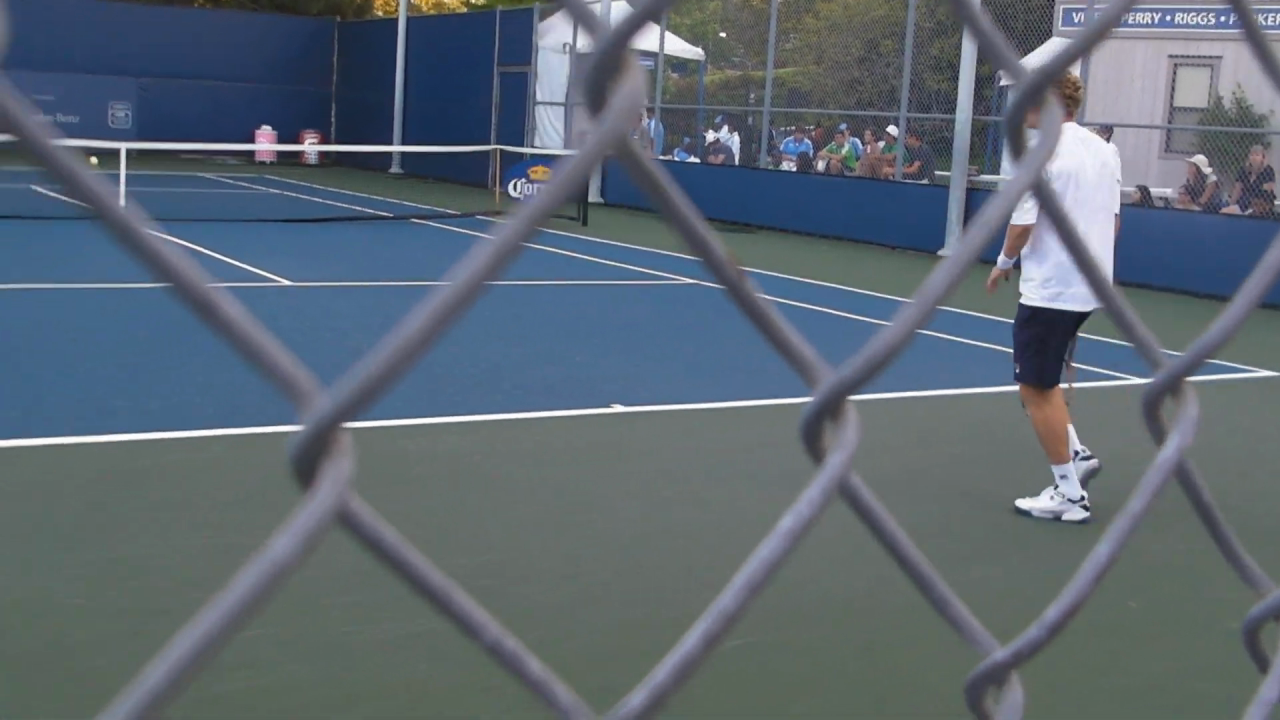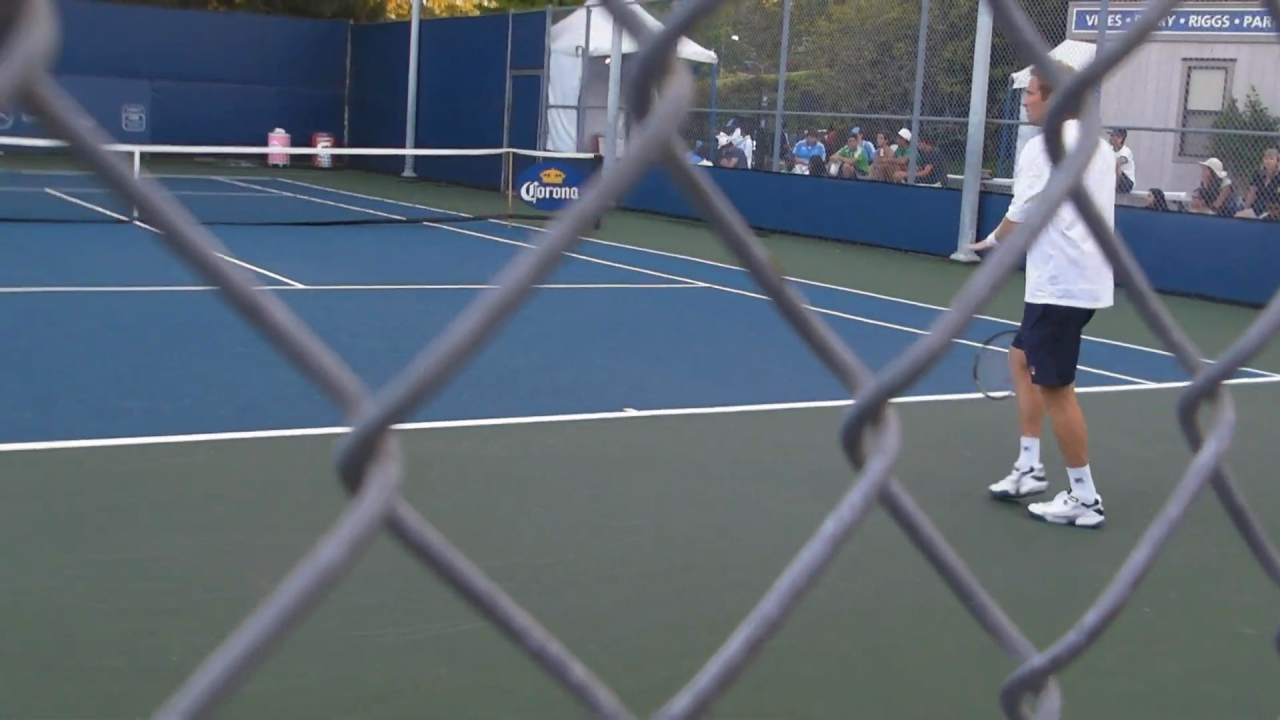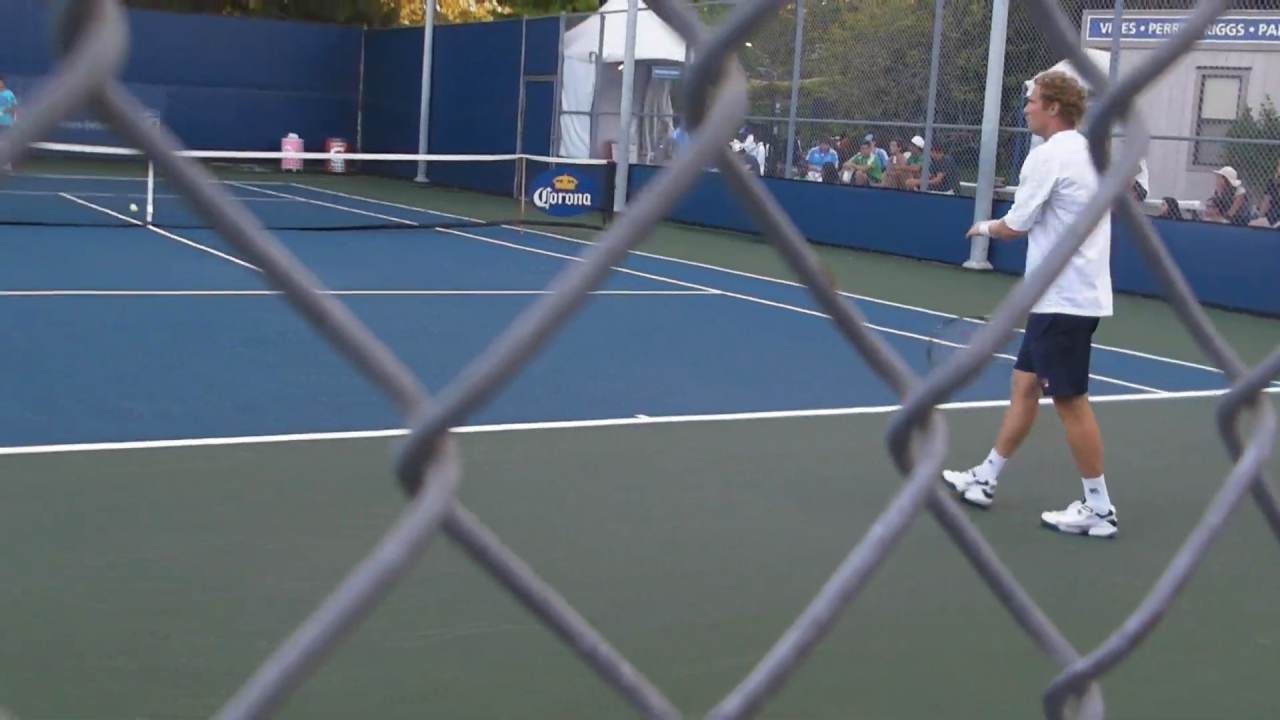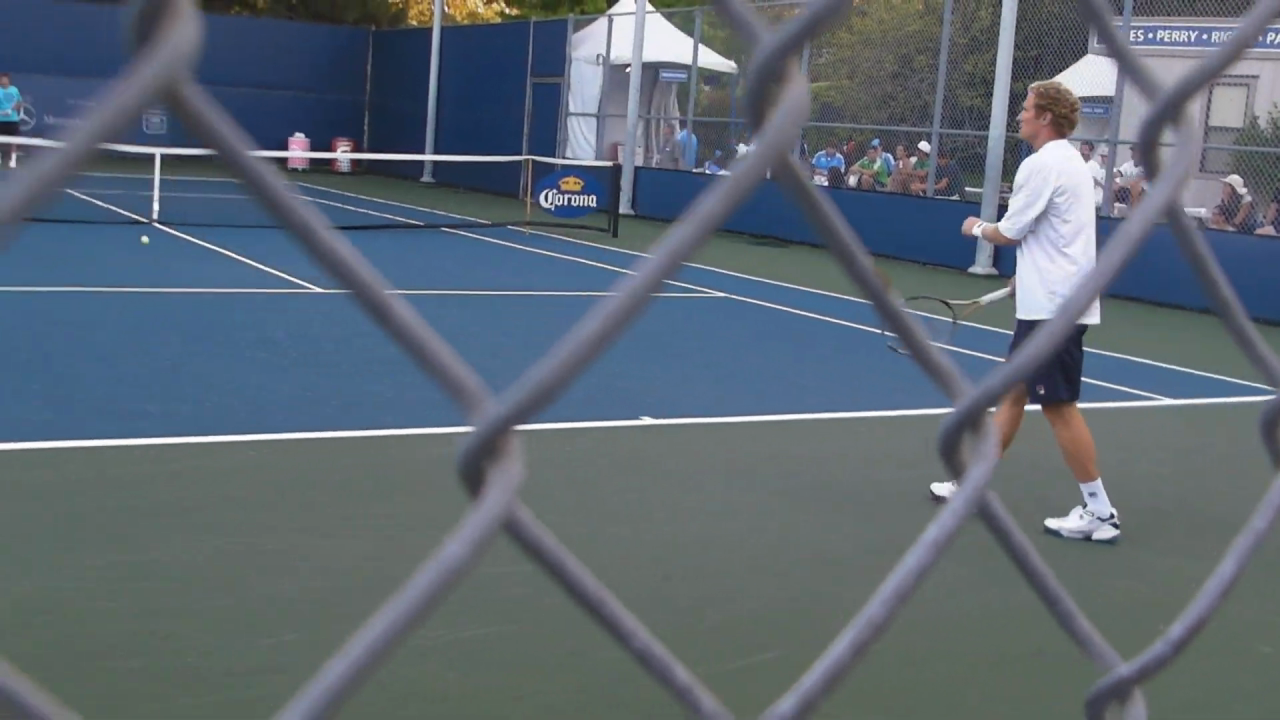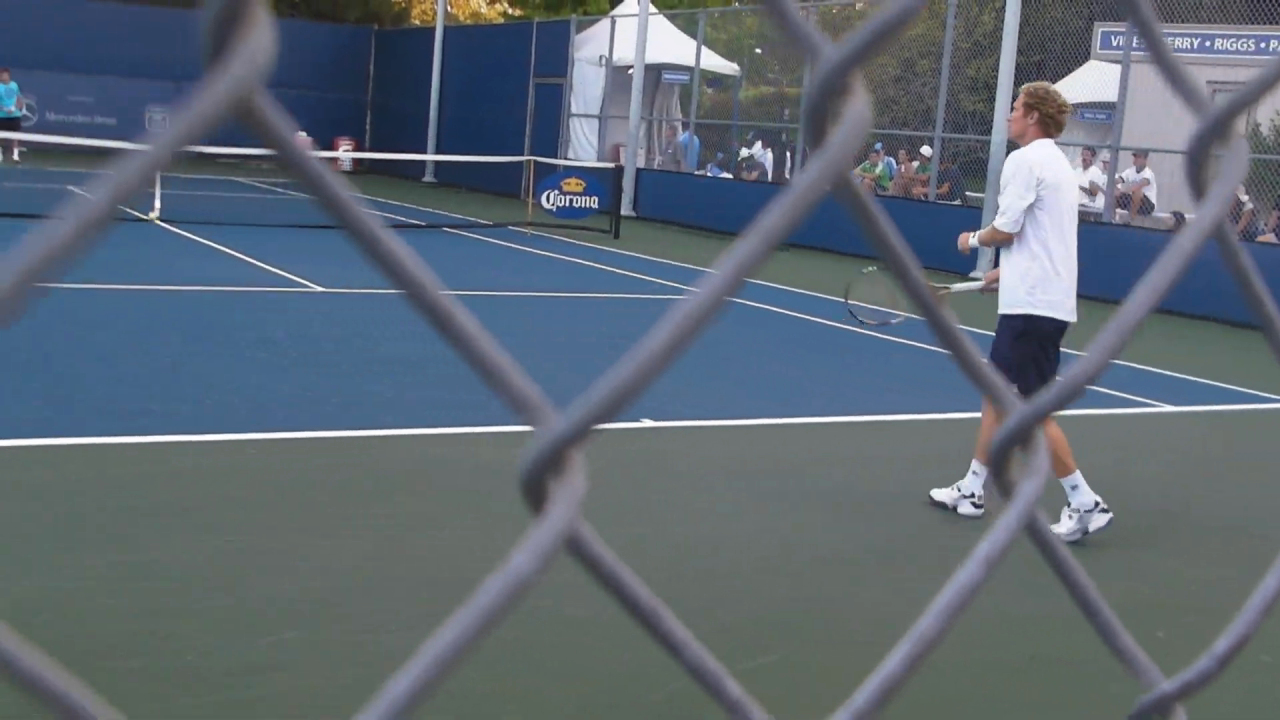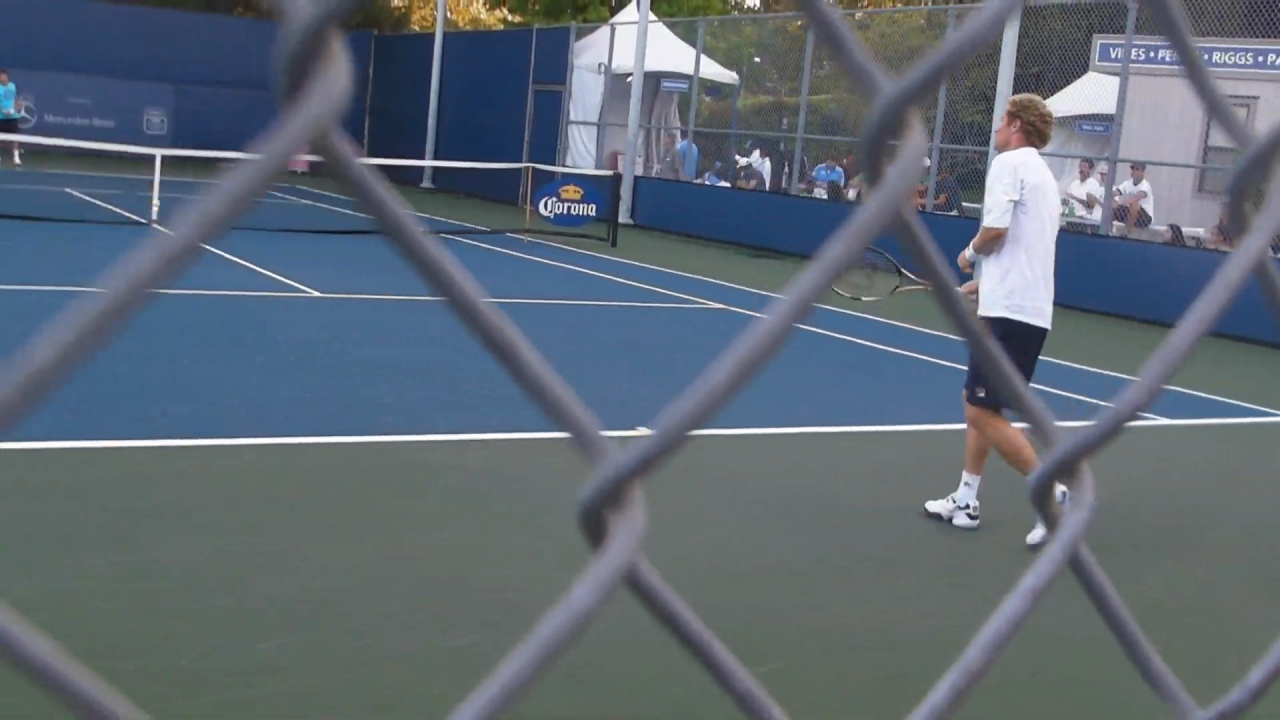
dt=0.1s
person 1, frame 1
right shoulder: (1103, 150)
left elbow: (1024, 223)
right elbow: (1108, 218)
left wrist: (1003, 263)
left hip: (1051, 290)
right hip: (1084, 286)
left knee: (1035, 391)
right knee: (1036, 373)
left ankle: (1070, 495)
right ankle: (1077, 453)
person 1, frame 2
left shoulder: (1042, 146)
right shoulder: (1099, 147)
left elbow: (1019, 218)
left wrist: (990, 241)
left hip: (1058, 287)
right hip: (1085, 282)
left knee: (1055, 390)
right knee: (1021, 361)
left ankle: (1085, 499)
right ankle: (1032, 467)
person 1, frame 3
left shoulder: (1047, 155)
right shoulder: (1087, 153)
left elbow: (1015, 226)
left wrist: (985, 228)
left hip: (1065, 300)
right hip: (1071, 293)
left knee: (1070, 401)
right knee: (1025, 384)
left ankle: (1099, 509)
right ankle: (986, 478)
person 1, frame 4
left shoulder: (1041, 164)
right shoulder: (1073, 162)
left elbow: (1009, 234)
left wrist: (978, 228)
right wrist: (1027, 275)
left hip: (1051, 308)
right hip: (1051, 302)
left knee: (1060, 409)
right knee: (1013, 393)
left ankle: (1100, 513)
person 1, frame 5
left shoulder: (1025, 159)
right shoulder: (1057, 162)
left elbow: (1005, 232)
left wrist: (975, 240)
right wrist: (1004, 274)
left hip: (1032, 307)
right hip: (1046, 302)
right knee: (996, 396)
left ankle: (1087, 504)
right ankle: (972, 490)
person 1, frame 6
left shoulder: (1009, 163)
right shoulder: (1040, 172)
left elbow: (994, 231)
left wrist: (970, 254)
right wrist: (981, 282)
left hip: (1009, 310)
right hip: (1027, 308)
left knee: (983, 413)
right knee: (983, 408)
left ankle: (1052, 494)
right ankle: (966, 501)
